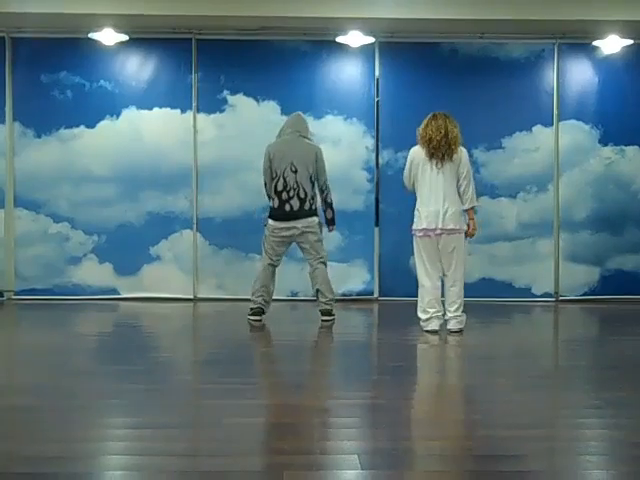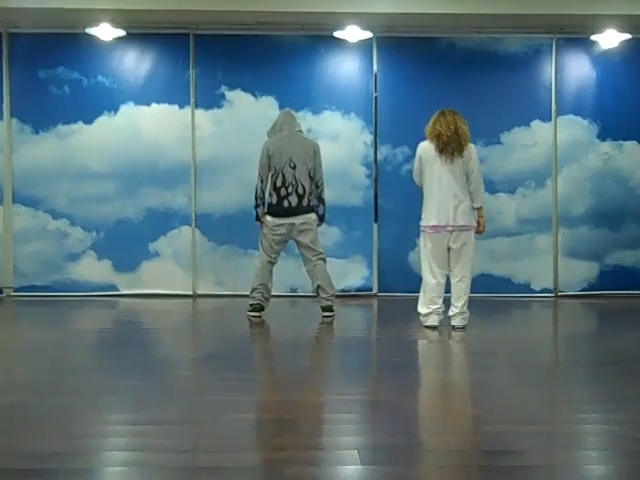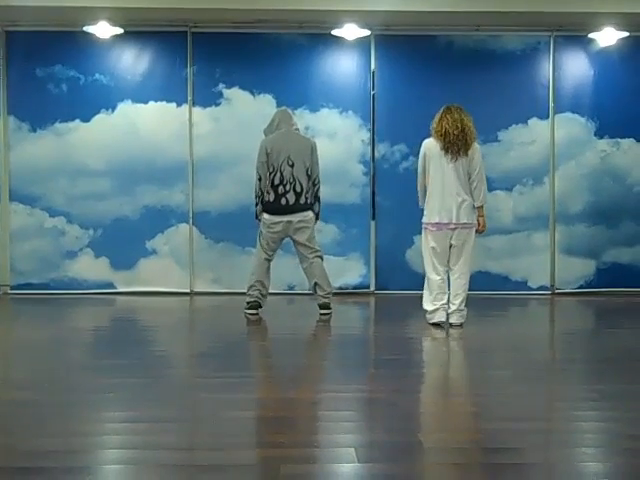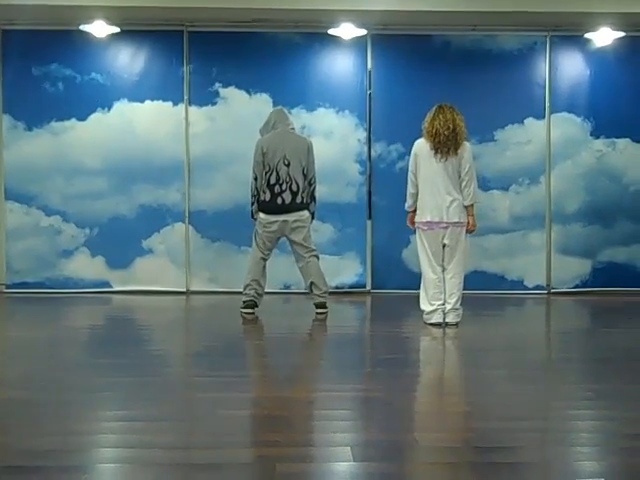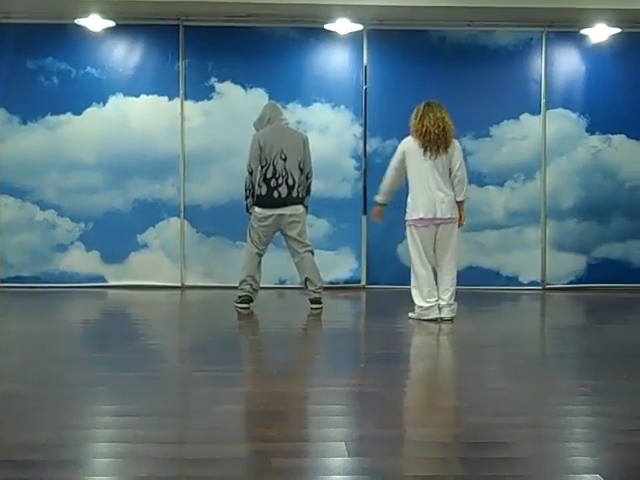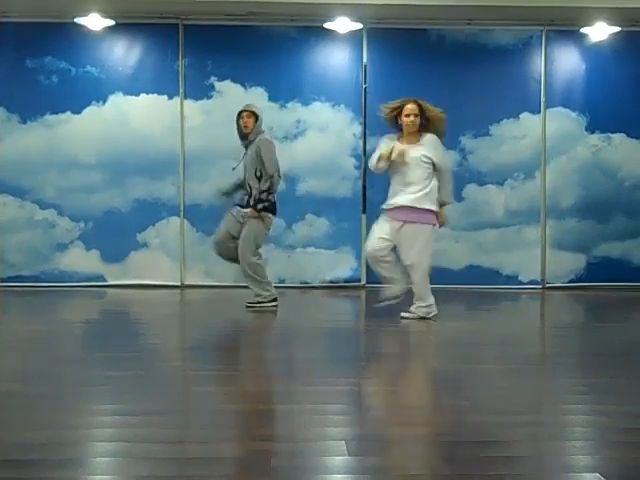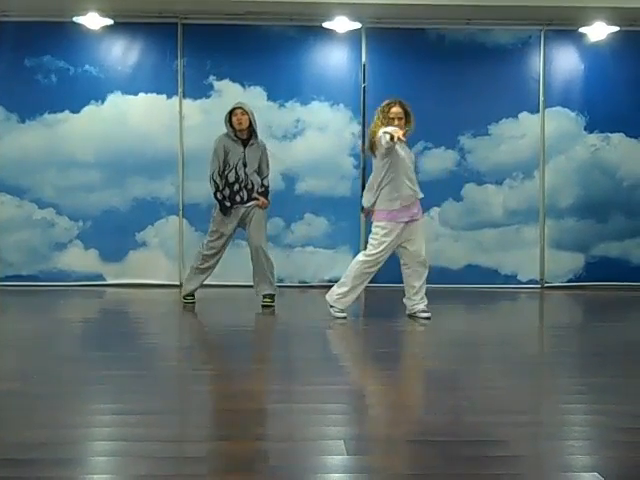
dt=0.4s
person 1, frame 1
left shoulder: (416, 153)
right shoulder: (459, 153)
left elbow: (408, 183)
right elbow: (466, 187)
right wrist: (471, 217)
left hip: (425, 221)
right hip: (452, 220)
left knee: (428, 274)
right knee: (454, 274)
left ankle: (431, 320)
right ankle: (455, 320)
person 1, frame 2
left shoulder: (424, 148)
right shoulder: (468, 150)
left elbow: (418, 180)
right elbow: (475, 184)
right wrist: (480, 214)
left hip: (434, 218)
right hip: (461, 218)
left knee: (433, 271)
right knee: (460, 270)
left ankle: (431, 316)
right ankle: (458, 317)
person 1, frame 3
left shoulder: (428, 146)
right shoulder: (472, 148)
left elbow: (421, 182)
right elbow: (478, 183)
left wrist: (424, 204)
right wrist: (481, 213)
left hip: (435, 215)
right hip: (463, 216)
left knee: (435, 268)
right knee: (460, 268)
left ankle: (436, 313)
right ankle: (456, 315)
person 1, frame 4
left shoulder: (419, 146)
right shoulder: (463, 148)
left elbow: (413, 182)
right elbow: (468, 182)
left wrist: (411, 210)
right wrist: (471, 213)
left hip: (427, 215)
right hip: (455, 215)
left knee: (431, 267)
right knee: (453, 267)
left ankle: (434, 313)
right ankle: (452, 314)
person 1, frame 5
left shoulder: (408, 144)
right shoulder: (452, 145)
left elbow: (393, 175)
right elbow: (459, 178)
left wrist: (380, 202)
right wrist: (461, 207)
left hip: (419, 212)
right hip: (447, 211)
left knee: (421, 263)
right knee: (446, 262)
left ankle: (428, 308)
right ankle: (446, 308)
person 1, frame 6
left shoulder: (431, 141)
right shoulder: (389, 142)
left elbow: (444, 171)
right elbow: (375, 165)
left wrist: (441, 206)
right wrist: (387, 155)
left hip: (421, 211)
right hip: (394, 209)
left knee: (416, 262)
right knee: (374, 250)
left ankle: (424, 307)
right ankle: (396, 285)
person 1, frame 7
left shoulder: (400, 142)
right shoulder: (384, 140)
right elbow: (384, 135)
left wrist: (369, 202)
right wrist: (392, 132)
left hip: (412, 209)
right hip: (389, 213)
left knee: (417, 259)
right knee: (371, 258)
left ankle: (416, 304)
right ankle: (337, 299)
person 2, frame 1
left shoulder: (272, 149)
right shoulder: (314, 150)
left elbow: (267, 184)
right elbow: (323, 185)
right wrist: (330, 216)
left hip: (279, 218)
right hip: (307, 218)
left knee: (268, 263)
right knee: (317, 263)
left ankle: (257, 308)
right ankle: (326, 309)
person 2, frame 2
left shoulder: (270, 145)
right shoulder: (312, 145)
left elbow: (262, 180)
right elbow: (318, 182)
left wrist: (259, 211)
right wrist: (320, 212)
left hip: (276, 215)
right hip: (305, 215)
left knee: (266, 259)
right knee: (315, 259)
left ankle: (256, 305)
right ankle: (327, 304)
person 2, frame 3
left shoulder: (267, 143)
right shoulder: (309, 143)
left elbow: (261, 180)
right elbow: (315, 180)
left wrist: (259, 209)
right wrist: (315, 210)
left hip: (274, 213)
right hip: (302, 213)
left knee: (263, 256)
right knee: (312, 256)
left ankle: (253, 301)
right ankle: (324, 301)
person 2, frame 4
left shoulder: (263, 142)
right shoulder: (305, 143)
left elbow: (257, 179)
right elbow: (311, 180)
left wrist: (254, 208)
right wrist: (311, 209)
left hip: (269, 212)
right hip: (298, 212)
left knee: (259, 255)
right knee: (307, 256)
left ankle: (250, 300)
right ankle: (321, 300)
person 2, frame 5
left shoulder: (260, 137)
right shoulder: (300, 138)
left elbow: (252, 173)
right elbow: (307, 173)
left wrist: (249, 202)
right wrist: (304, 202)
left hip: (265, 206)
right hip: (293, 206)
left knee: (254, 250)
right knee: (303, 251)
left ankle: (245, 295)
right ankle: (316, 296)
person 2, frame 6
left shoulder: (264, 143)
right shoulder: (250, 145)
left elbow: (273, 176)
left wrist: (260, 206)
right wrist: (228, 190)
left hip: (261, 210)
right hip: (244, 208)
left knee: (247, 253)
right knee: (220, 243)
left ankle: (266, 296)
person 2, frame 7
left shoulder: (259, 145)
right shoulder: (223, 142)
left elbow: (264, 174)
right elbow: (215, 174)
left wrist: (264, 195)
right wrist: (223, 202)
left hip: (254, 204)
right hip: (228, 205)
left knee: (259, 246)
right knee: (211, 248)
left ankle: (267, 291)
right ankle: (189, 288)
